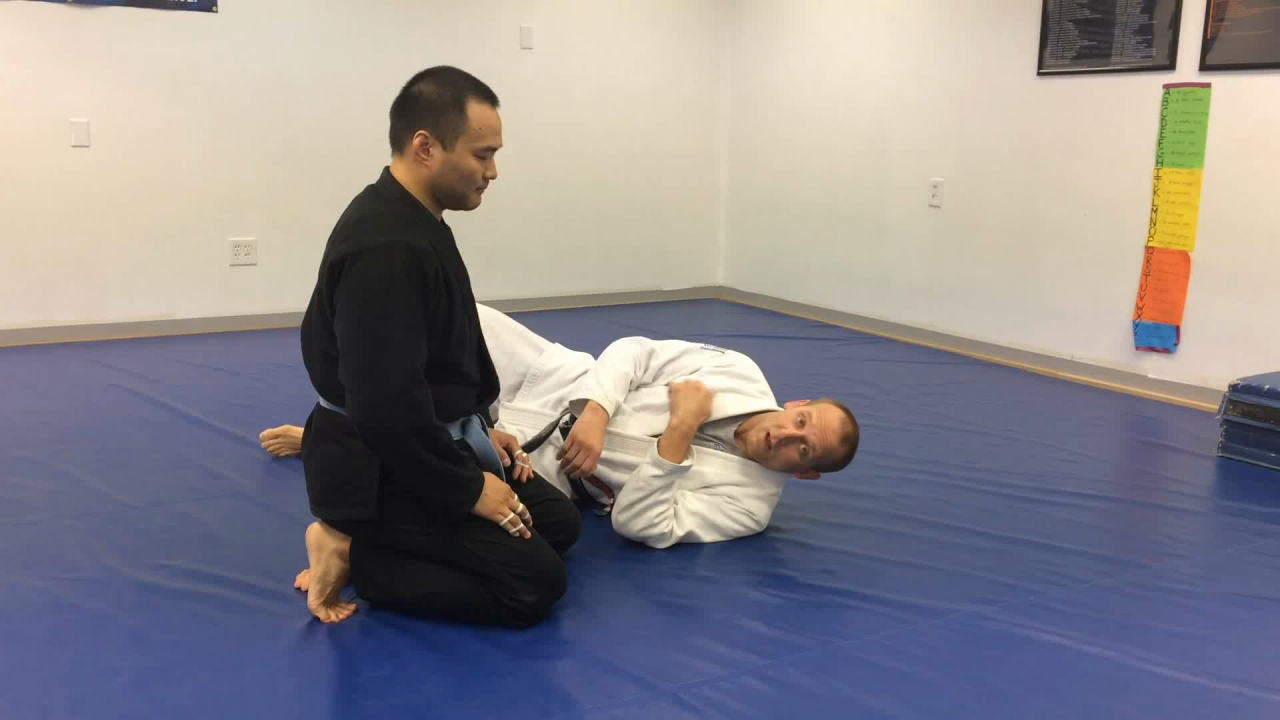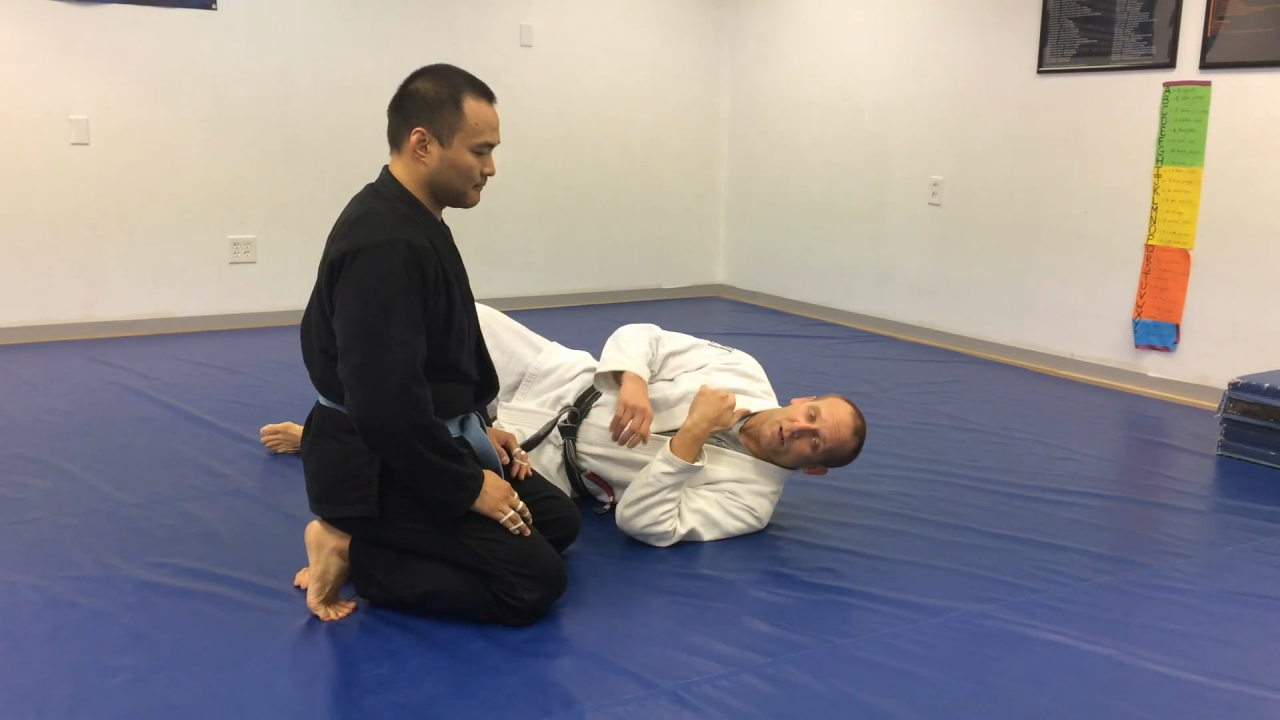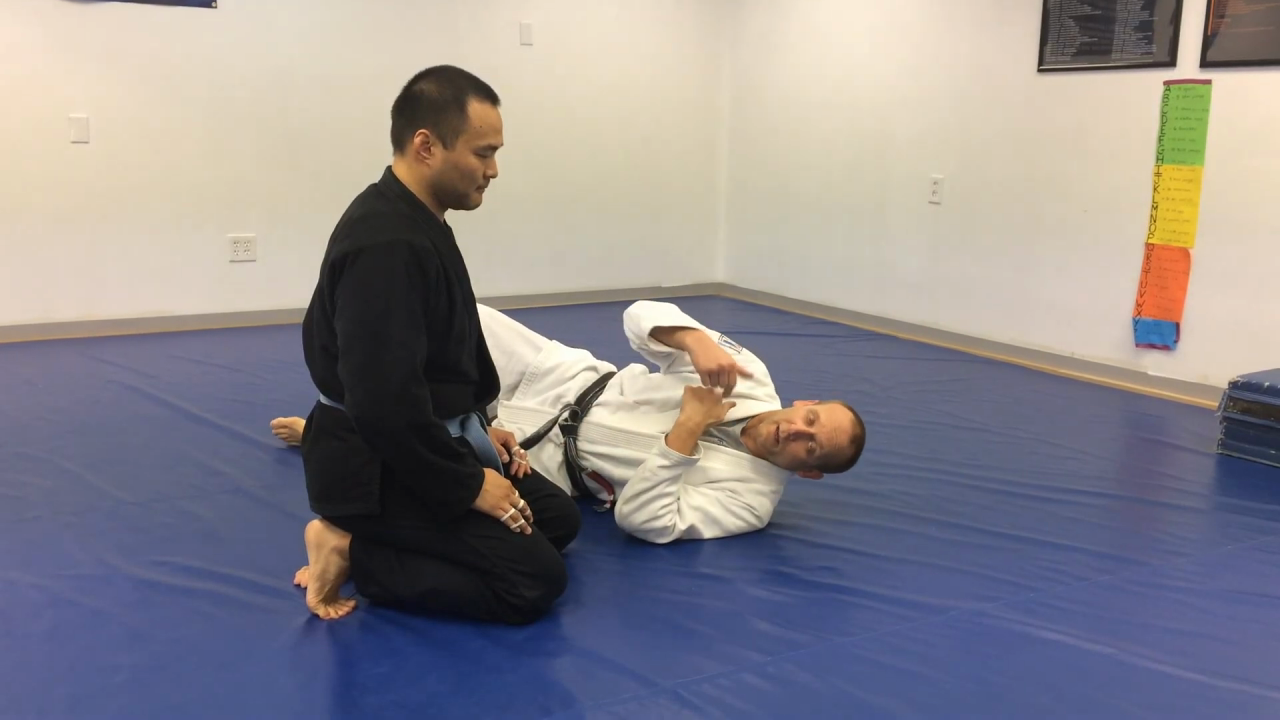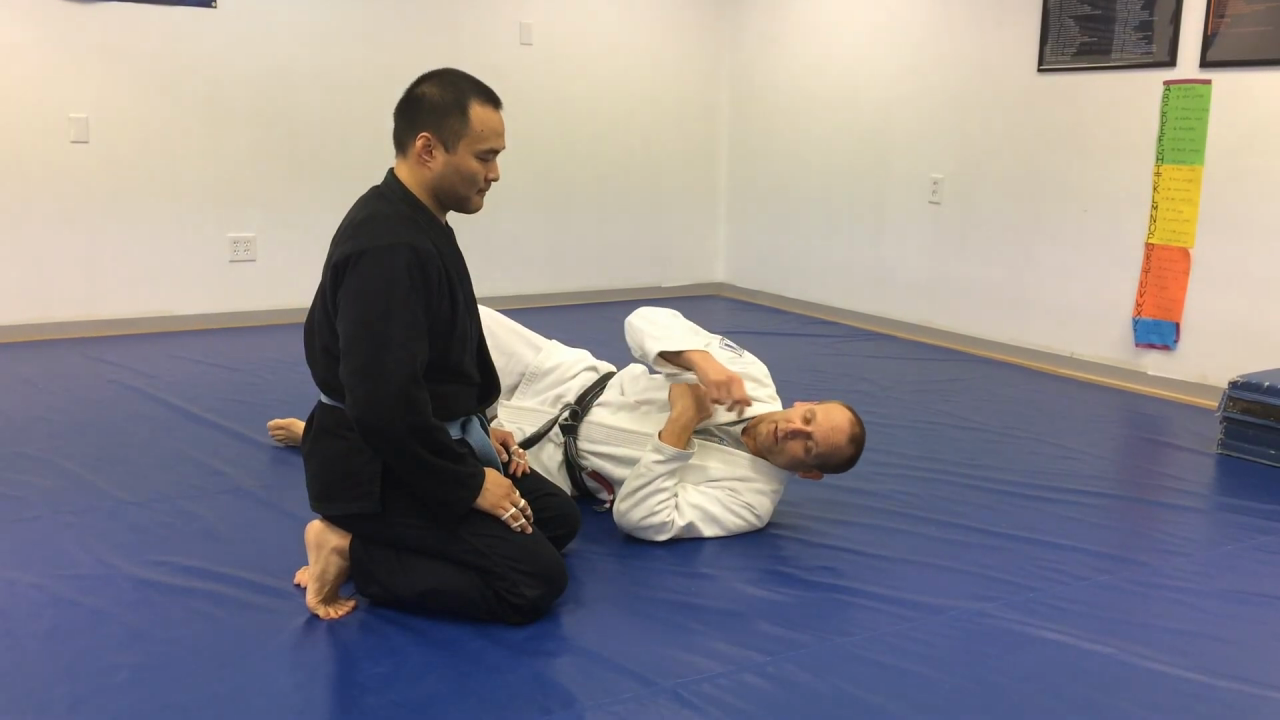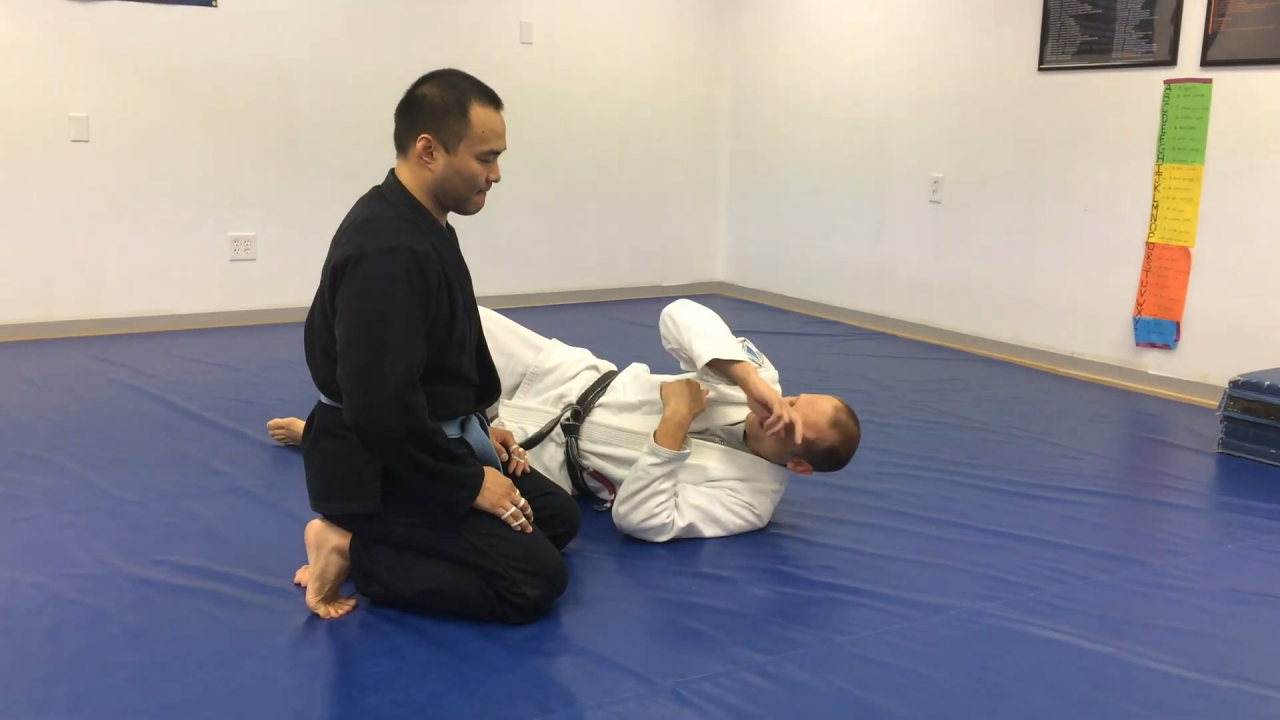
dt=0.7s
person 1, frame 1
left shoulder: (748, 503)
right shoulder: (742, 373)
left elbow: (638, 523)
right elbow: (632, 353)
left wrist: (680, 433)
right wrist: (595, 413)
left hip: (550, 461)
right hip: (570, 385)
person 1, frame 2
left shoulder: (751, 498)
right shoulder: (744, 373)
left elbow: (643, 521)
right elbow: (639, 337)
left wrist: (693, 435)
right wrist: (632, 384)
left hip: (549, 462)
right hip: (569, 381)
person 1, frame 3
left shoulder: (751, 500)
right shoulder: (749, 376)
left elbow: (642, 519)
right elbow: (641, 315)
left wrist: (690, 430)
right wrist: (698, 340)
left hip: (553, 459)
right hip: (576, 381)
person 1, frame 4
left shoulder: (751, 498)
right shoulder: (752, 378)
left elbow: (640, 517)
right elbow: (644, 322)
left wrist: (681, 425)
right wrist: (703, 362)
left hip: (554, 458)
right hip: (578, 380)
person 1, frame 5
left shoulder: (751, 500)
right shoulder: (760, 379)
left elbow: (640, 518)
right elbow: (680, 316)
left wrist: (676, 423)
right wrist: (750, 383)
left hip: (553, 458)
right hip: (578, 379)
person 2, frame 1
left shoulder: (414, 223)
right shoulder: (385, 247)
right elbow: (386, 405)
left wrist: (479, 433)
right wrist: (467, 489)
left hip: (426, 443)
right hip: (379, 467)
left knee: (557, 524)
right knee: (533, 584)
left ankle: (367, 541)
right ankle: (352, 554)
person 2, frame 2
left shoulder: (412, 220)
right shoulder: (383, 245)
right elbow: (385, 402)
left wrist: (475, 430)
right wrist: (466, 487)
left hip: (424, 442)
right hip: (377, 466)
left knee: (557, 521)
right knee: (533, 581)
left ankle: (370, 540)
right ankle: (351, 551)
person 2, frame 3
left shoulder: (416, 221)
right shoulder: (385, 245)
right elbow: (384, 403)
left wrist: (476, 430)
right wrist: (468, 485)
left hip: (422, 442)
right hip: (376, 464)
left knee: (557, 519)
right knee: (533, 580)
left ankle: (375, 539)
right ankle: (351, 552)
person 2, frame 4
left shoulder: (417, 223)
right shoulder: (387, 248)
right elbow: (385, 405)
left wrist: (475, 430)
right wrist: (468, 484)
left hip: (427, 442)
right hip: (377, 465)
left knee: (558, 519)
right knee: (535, 580)
left ankle: (377, 541)
right ankle: (353, 551)
person 2, frame 5
left shoulder: (421, 224)
right shoulder: (385, 250)
right elbow: (380, 407)
left wrist: (474, 429)
right wrist: (467, 483)
left hip: (427, 442)
right hip: (377, 465)
left knee: (556, 518)
right knee: (533, 580)
left ankle: (384, 539)
right ankle: (353, 551)
